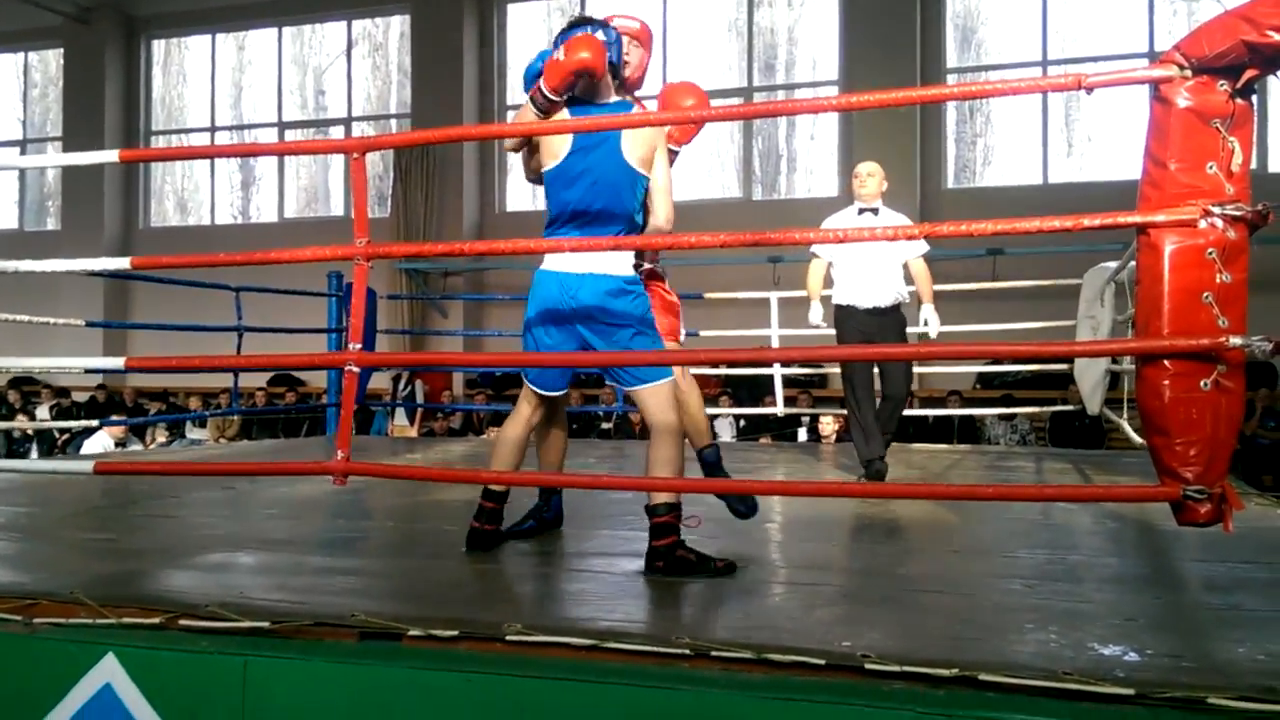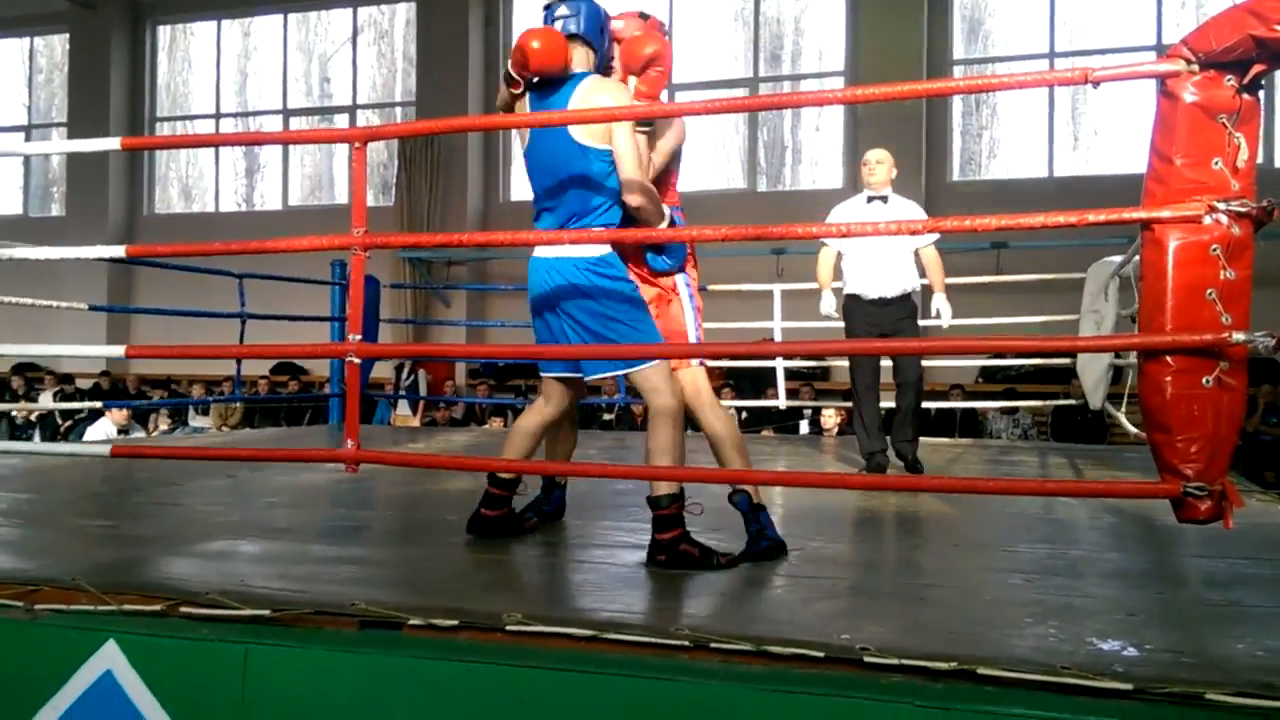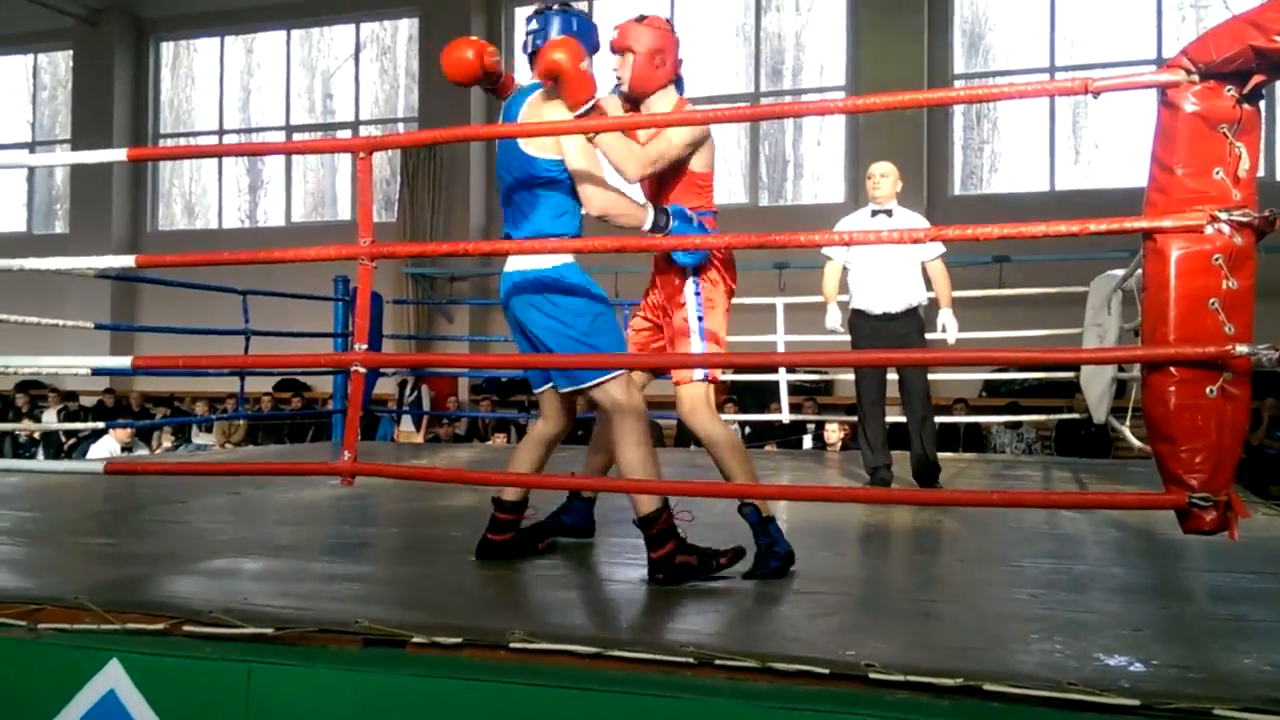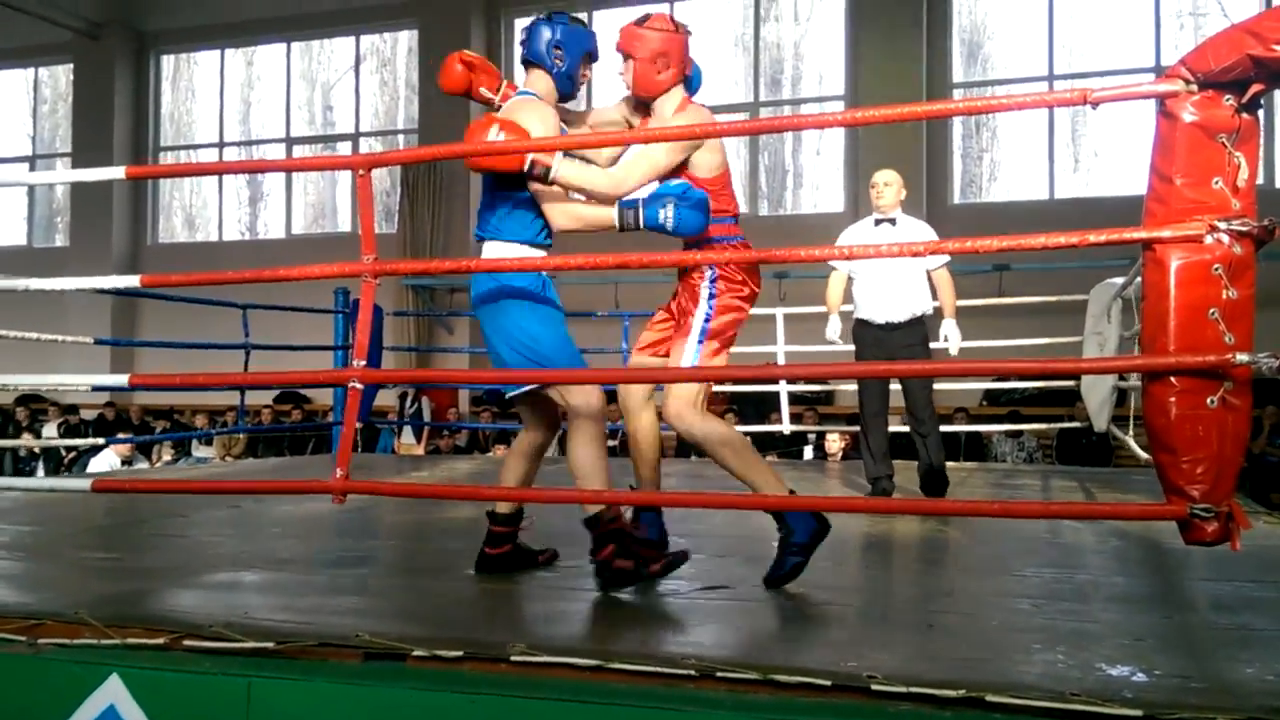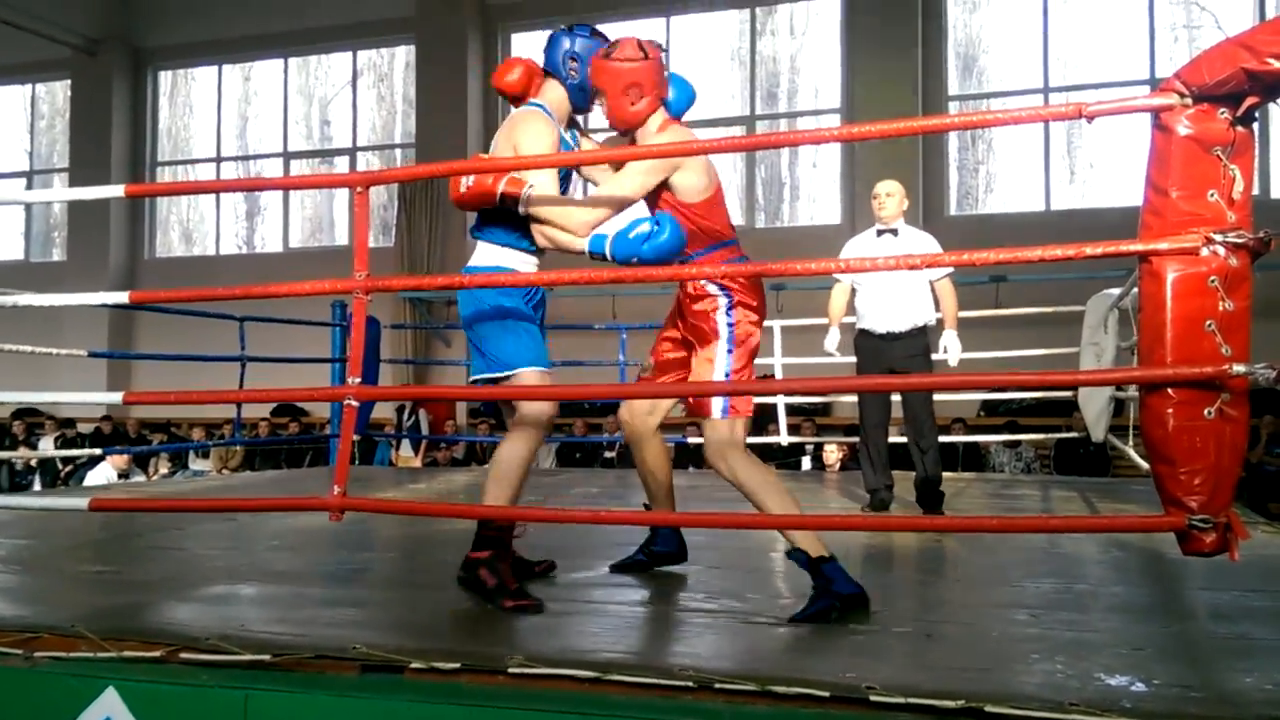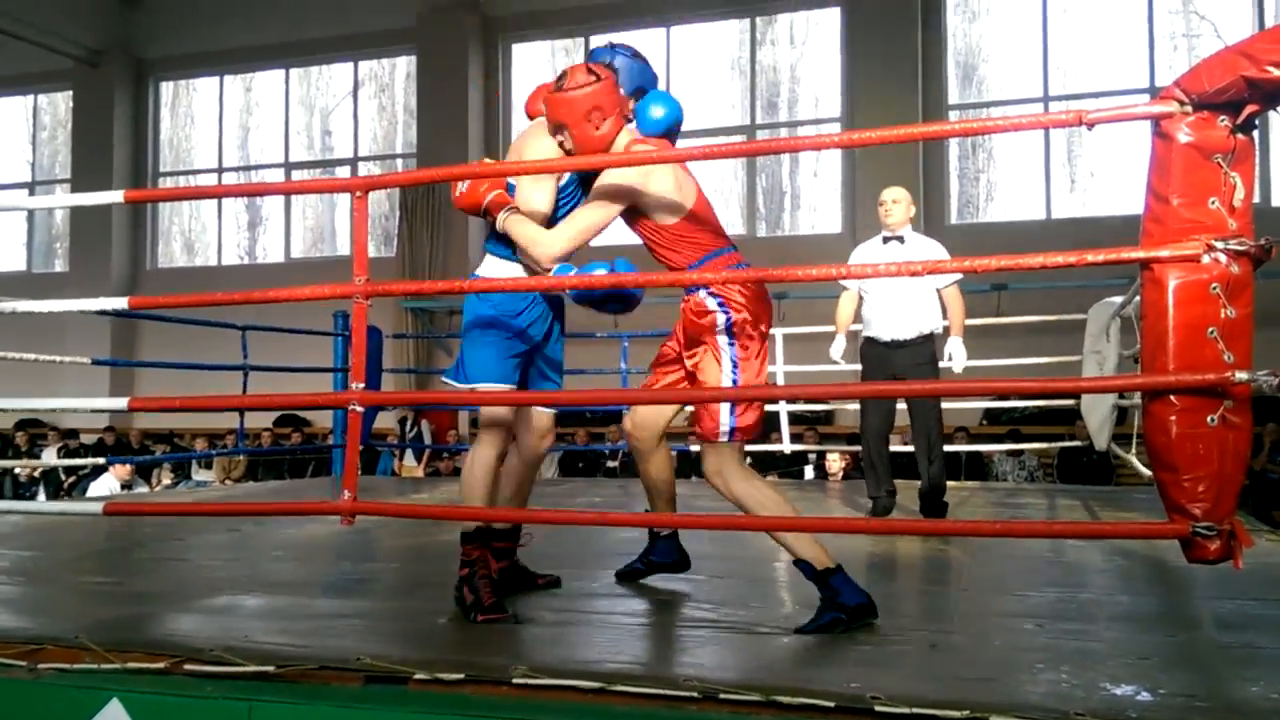
dt=0.1s
person 1, frame 1
left shoulder: (550, 120)
right shoulder: (650, 127)
left elbow: (515, 144)
right elbow: (662, 222)
left wrist: (546, 91)
left hip: (554, 281)
right hip: (614, 286)
left knee: (532, 407)
right knee: (664, 419)
left ankle: (486, 522)
right ankle: (665, 546)
person 1, frame 2
left shoulder: (531, 101)
right shoulder: (608, 95)
right elbow: (637, 190)
right wrist: (665, 226)
left hip: (548, 270)
right hip: (587, 267)
left knee: (555, 398)
right knee: (662, 398)
left ankle: (493, 507)
right ankle: (668, 537)
person 1, frame 3
left shoulder: (518, 104)
right shoulder: (556, 101)
right elbow: (598, 202)
right wrist: (665, 220)
left hip: (522, 280)
right hip: (551, 277)
left knee: (556, 415)
right knee: (626, 406)
left ankle: (502, 530)
right ankle: (664, 551)
person 1, frame 4
left shoulder: (518, 110)
right shoulder: (535, 113)
right elbow: (560, 216)
right wrist: (639, 212)
left hip: (519, 281)
right hip: (512, 281)
left knee: (539, 420)
right knee: (587, 406)
left ankle: (499, 542)
right ankle: (615, 550)
person 1, frame 5
left shoulder: (556, 126)
right shoulder: (535, 125)
right elbow: (543, 227)
right wrist: (610, 243)
left hip: (518, 287)
right hip: (499, 282)
left knee: (528, 422)
right knee: (535, 414)
left ankle: (495, 551)
right ankle: (485, 557)
person 1, frame 6
right shoulder: (543, 141)
right elbow: (530, 226)
left hip: (541, 308)
right hip: (504, 295)
left knee: (538, 436)
right knee: (496, 428)
left ankle: (501, 556)
right ankle: (474, 569)
person 2, frame 1
left shoulder: (654, 117)
right elbow: (534, 172)
left wrist: (671, 147)
left hip: (637, 262)
left knee: (671, 364)
left ankle: (713, 466)
right ankle: (548, 505)
person 2, frame 2
left shoulder: (666, 120)
left elbow: (639, 176)
left wrist: (640, 111)
left hip: (663, 264)
right hip: (619, 262)
left knee: (692, 389)
left ankle: (758, 517)
person 2, frame 3
left shoulder: (688, 119)
right shoulder: (630, 116)
left elbow: (636, 164)
left wrist: (592, 106)
left hip: (697, 272)
right hip: (665, 272)
left knee: (694, 407)
left ankle: (769, 534)
right ankle: (579, 507)
person 2, frame 4
left shoulder: (691, 122)
right shoulder: (647, 115)
left elbow: (614, 187)
left wrist: (534, 161)
left hip: (718, 277)
right hip: (695, 277)
left knee: (680, 409)
right knee: (634, 399)
left ankle: (797, 520)
right ankle: (648, 526)
person 2, frame 5
left shoulder: (663, 148)
right shoulder: (644, 137)
left elbow: (587, 221)
left wrist: (513, 194)
left hip: (722, 298)
right hip: (698, 300)
left knee: (722, 446)
right knee: (637, 418)
left ankle: (834, 578)
right ankle: (665, 537)
person 2, frame 6
left shoulder: (625, 173)
right shoulder: (640, 148)
left elbow: (552, 251)
left wrist: (500, 210)
left hip: (724, 309)
right hip: (710, 304)
left knee: (721, 463)
right knee: (642, 425)
left ankle: (844, 591)
right ankle: (664, 542)
person 3, frame 1
left shoulder: (900, 223)
right shoulder: (834, 223)
left elbow: (918, 266)
right elbow: (818, 266)
left wrist: (928, 304)
right wrist: (815, 302)
left hip: (890, 316)
right hip: (850, 317)
left knee: (898, 386)
right knee: (859, 391)
left ankle: (875, 447)
right ankle: (872, 462)
person 3, frame 2
left shoulder: (910, 211)
right shoulder: (843, 212)
left elbow: (929, 254)
right elbow: (826, 256)
left wrist: (939, 293)
right wrist: (825, 291)
left hip: (901, 307)
right hip: (859, 308)
left knee: (910, 377)
right knee: (864, 383)
left ankle: (906, 447)
right ankle: (874, 455)
person 3, frame 3
left shoulder: (916, 223)
right shoulder: (848, 225)
left elbow: (936, 267)
right elbow: (832, 269)
left wrist: (946, 308)
right wrist: (831, 305)
left hip: (908, 321)
right hip: (865, 323)
left knee: (917, 393)
right knee: (870, 398)
left ankle: (926, 468)
right ankle: (879, 470)
person 3, frame 4
left shoulder: (920, 232)
right shoulder: (852, 235)
left elbow: (941, 276)
right elbow: (837, 278)
left wrist: (949, 318)
right wrist: (833, 315)
left hip: (911, 331)
right hip: (869, 331)
left knee: (921, 406)
right knee: (872, 409)
left ankle: (934, 481)
right ankle: (880, 480)
person 3, frame 5
left shoulder: (923, 242)
right shoulder: (855, 246)
left elbow: (944, 287)
right elbow: (841, 290)
left wrist: (950, 329)
right wrist: (833, 327)
left hip: (913, 341)
right hip: (871, 342)
left knee: (920, 418)
right knee: (872, 420)
left ankle: (929, 493)
right ankle: (879, 492)
person 3, frame 6
left shoulder: (930, 250)
right shoulder: (862, 253)
left elbow: (952, 295)
right elbow: (849, 297)
left wrist: (956, 337)
right wrist: (840, 335)
left hip: (919, 350)
right hip: (876, 350)
left knee: (927, 426)
right knee: (873, 426)
left ankle: (933, 502)
right ankle: (882, 497)
